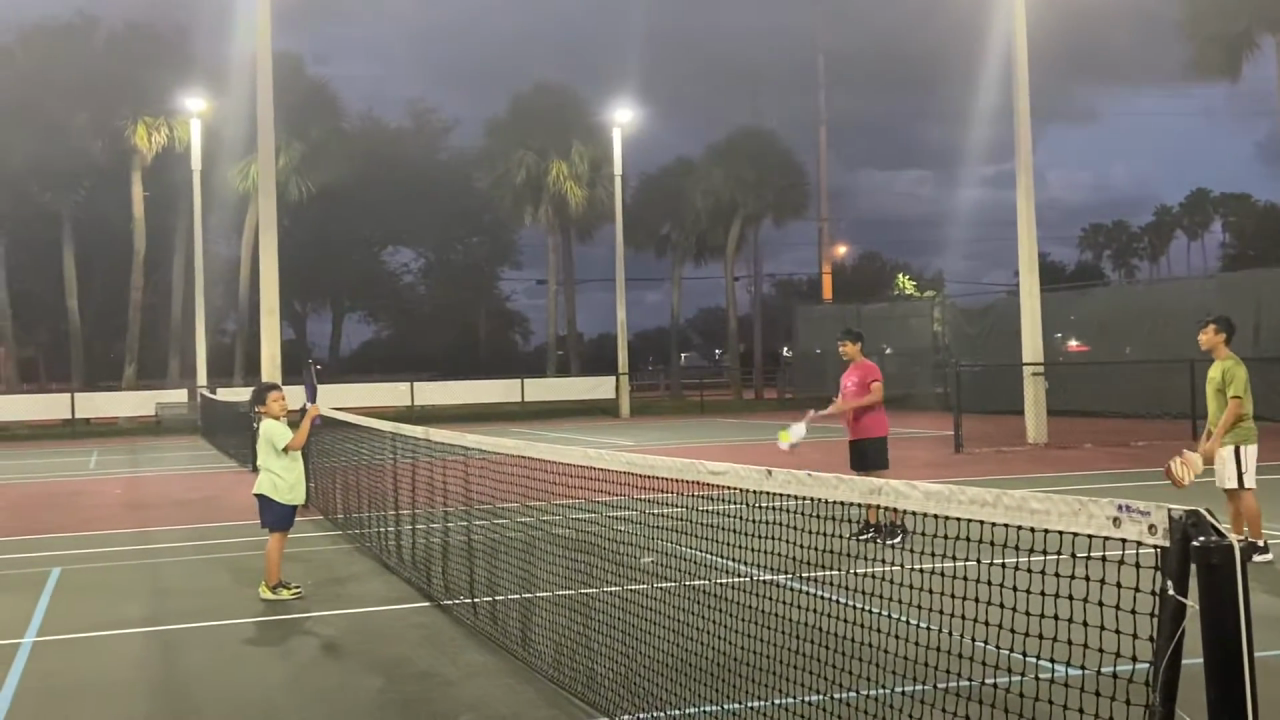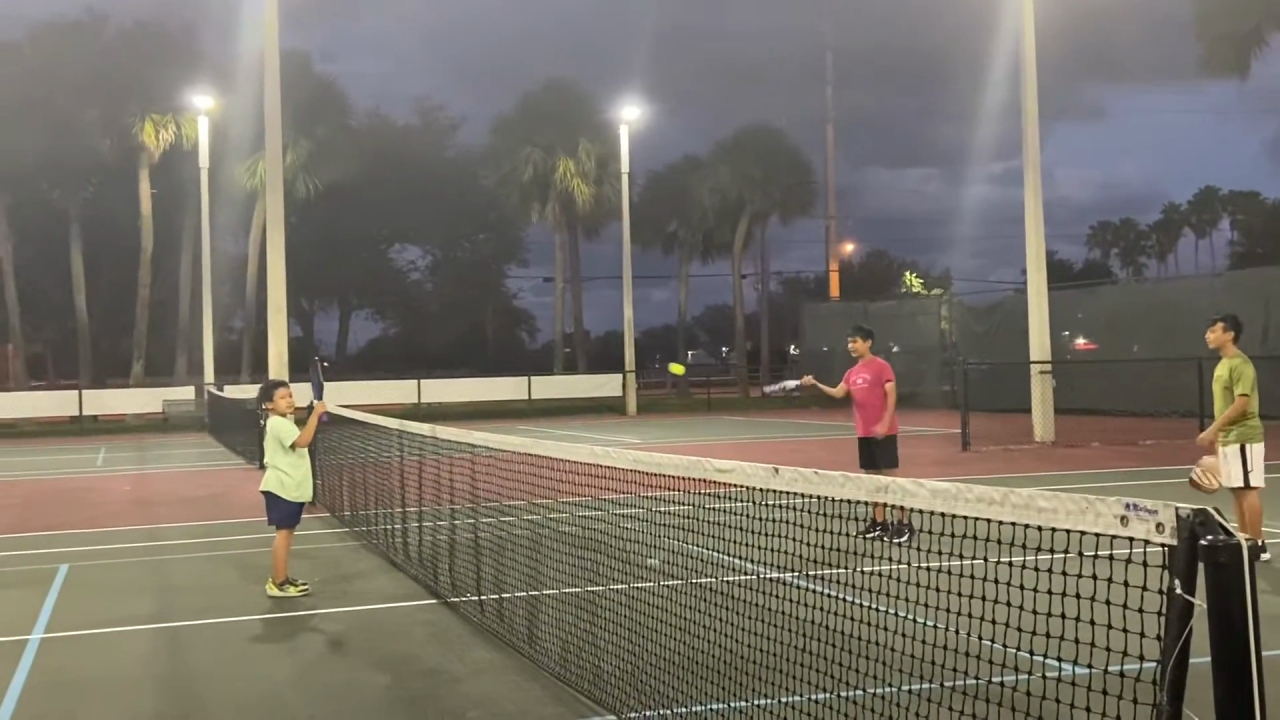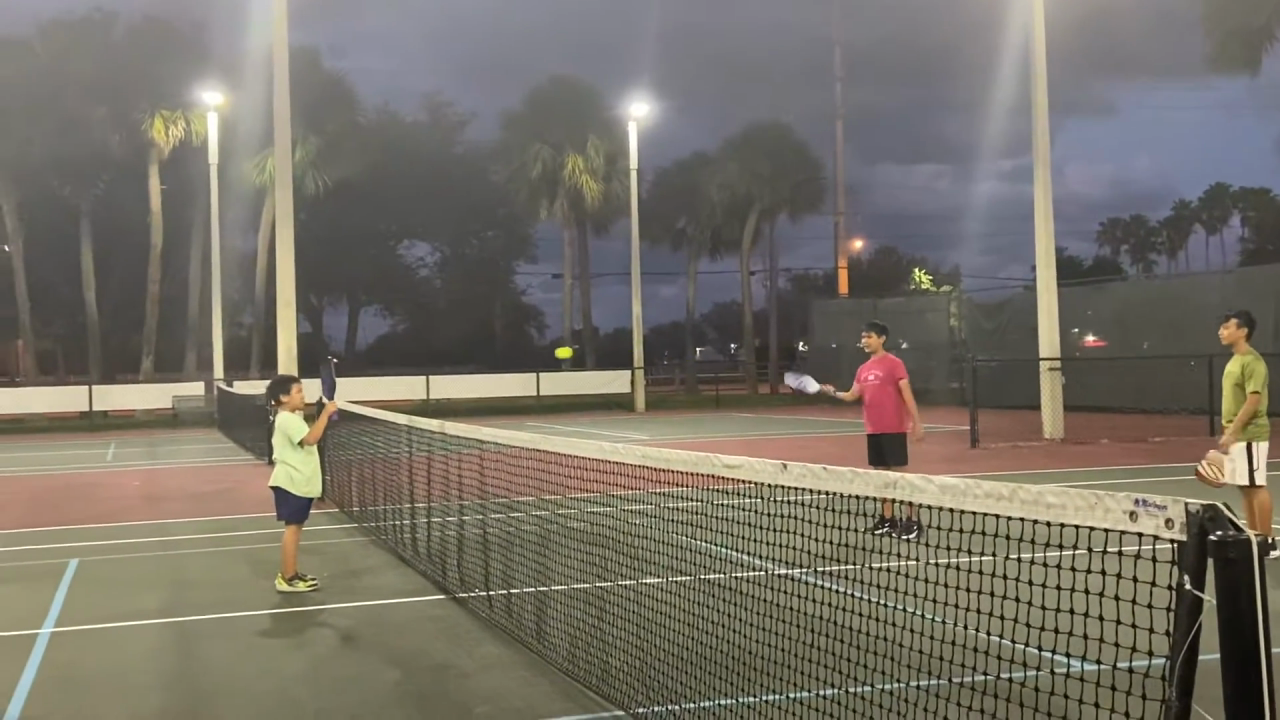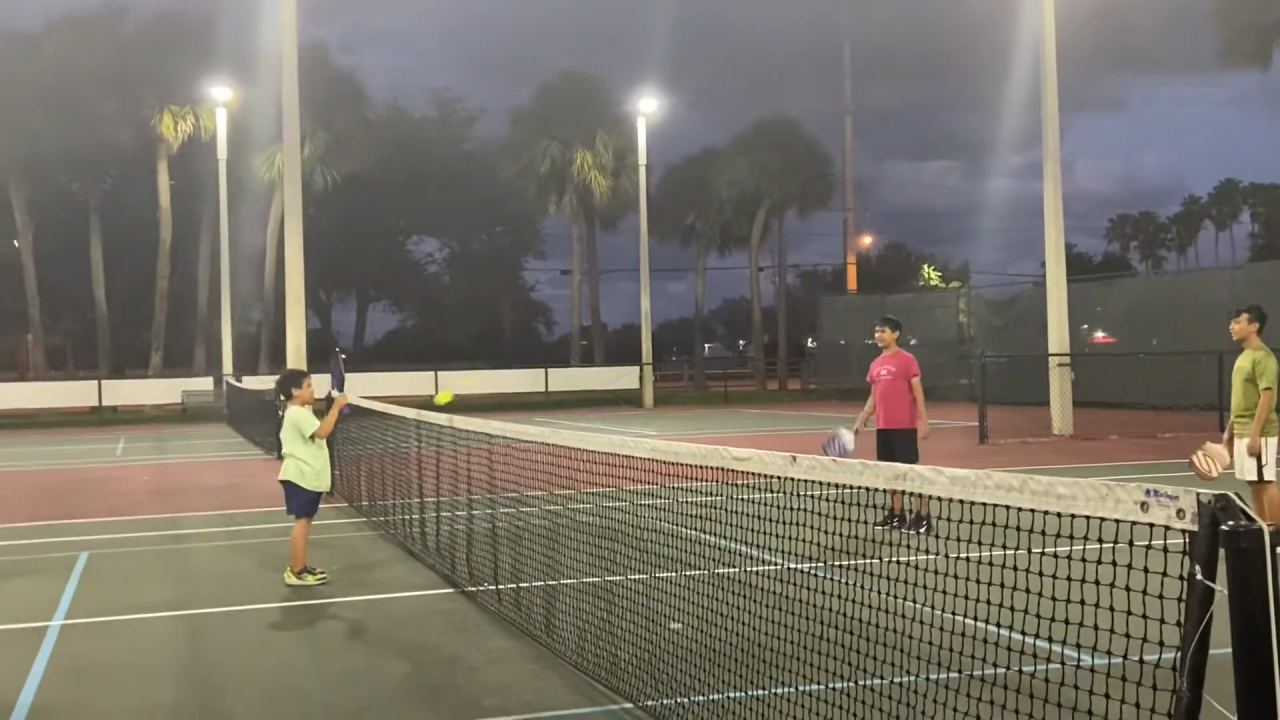
dt=0.2s
person 1, frame 1
left shoulder: (1233, 366)
right shoulder: (1214, 367)
left elbow: (1234, 406)
left wrist: (1215, 440)
right wrist: (1206, 439)
left hip: (1238, 439)
right hip: (1224, 440)
left knee: (1243, 491)
right knee: (1231, 492)
left ankle: (1259, 545)
right ankle: (1238, 542)
person 1, frame 2
left shoulder: (1240, 364)
right shoulder: (1222, 365)
left elbow: (1241, 403)
left wrist: (1211, 430)
right wrist: (1217, 435)
left hip: (1243, 437)
right hip: (1228, 437)
left knee: (1248, 489)
right knee: (1237, 490)
left ankle: (1258, 545)
person 1, frame 3
left shoulder: (1252, 361)
right shoulder: (1233, 361)
left elbow: (1253, 401)
left wrist: (1230, 432)
right wrist: (1228, 433)
left hip: (1250, 436)
right hip: (1236, 437)
left knee: (1257, 488)
right knee: (1246, 489)
left ankle: (1268, 543)
person 1, frame 4
right shoulder: (1243, 357)
left wrist: (1255, 434)
right wrist: (1229, 430)
left hip: (1258, 433)
right hip: (1242, 432)
right knee: (1255, 484)
person 2, frame 1
left shoulder: (276, 425)
right shoulder: (271, 426)
left elbow: (292, 446)
right elbow: (295, 444)
right wrist: (308, 418)
left hip: (283, 490)
right hip: (275, 490)
left knee: (280, 535)
right knee: (277, 535)
left ankle: (273, 581)
right ankle: (272, 586)
person 2, frame 2
left shoulder: (283, 422)
right shoulder: (278, 423)
left elbow: (298, 443)
right elbow: (302, 441)
right wrist: (315, 415)
left hip: (290, 487)
right hip: (282, 488)
left knee: (287, 532)
right knee: (284, 532)
left ankle: (280, 578)
right ankle: (278, 583)
person 2, frame 3
left shoulder: (291, 418)
right shoulder: (288, 419)
left elbow: (307, 441)
right elbow: (311, 439)
right wrist: (325, 414)
left hip: (298, 483)
right hip: (291, 483)
left knee: (295, 527)
right knee: (293, 527)
left ankle: (290, 573)
right ankle: (287, 578)
person 2, frame 4
left shoulder: (299, 413)
right shoulder: (298, 413)
right elbow: (322, 432)
right wrist: (336, 407)
left hip: (307, 477)
right hip: (300, 477)
left knee: (305, 521)
right knee: (303, 521)
left ankle: (298, 566)
right ankle: (296, 571)
person 3, frame 1
left shoulder: (870, 368)
right shoulder: (846, 374)
left elbow: (878, 395)
right elbow: (841, 405)
left wrist: (850, 404)
right wrist: (819, 413)
left hip: (874, 434)
right hip: (855, 435)
left knee: (880, 478)
left ankle: (897, 525)
right ankle: (872, 525)
person 3, frame 2
left shoulder: (882, 366)
right shoulder: (852, 373)
left elbow: (892, 396)
right elbow: (838, 393)
left wrist: (885, 422)
right wrist: (816, 384)
left hip: (883, 432)
right hip: (864, 433)
left knee: (890, 476)
right knee: (872, 477)
left ankle: (904, 524)
right ankle: (879, 523)
person 3, frame 3
left shoulder: (894, 364)
right shoulder: (863, 369)
left elbow: (907, 394)
right elbow: (853, 395)
left wrist: (917, 422)
right wrist: (834, 393)
left hip: (894, 429)
right hip: (873, 430)
left knee: (900, 474)
left ankle: (913, 520)
right ankle: (888, 519)
person 3, frame 4
left shoulder: (907, 360)
right shoulder: (875, 364)
left elbow: (917, 392)
left wrist: (923, 420)
right wrist: (862, 418)
left hip: (904, 426)
right hip: (882, 426)
left ankle: (923, 516)
right ankle: (897, 514)
